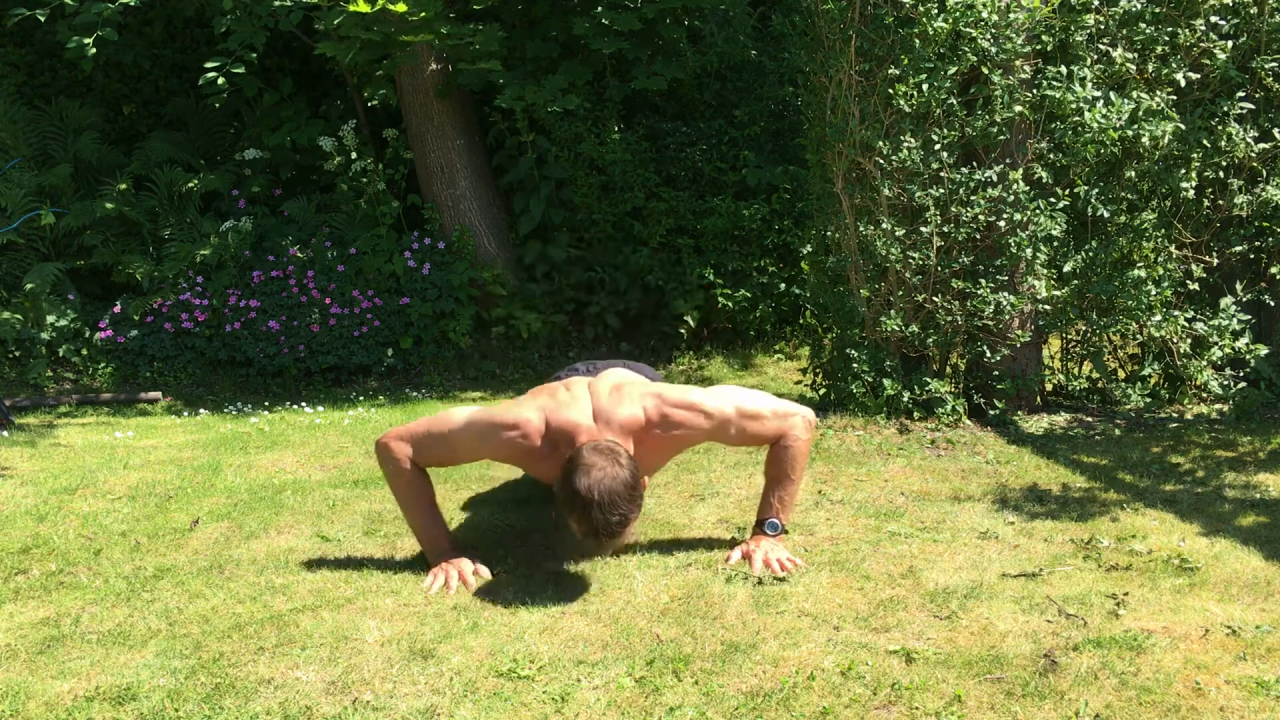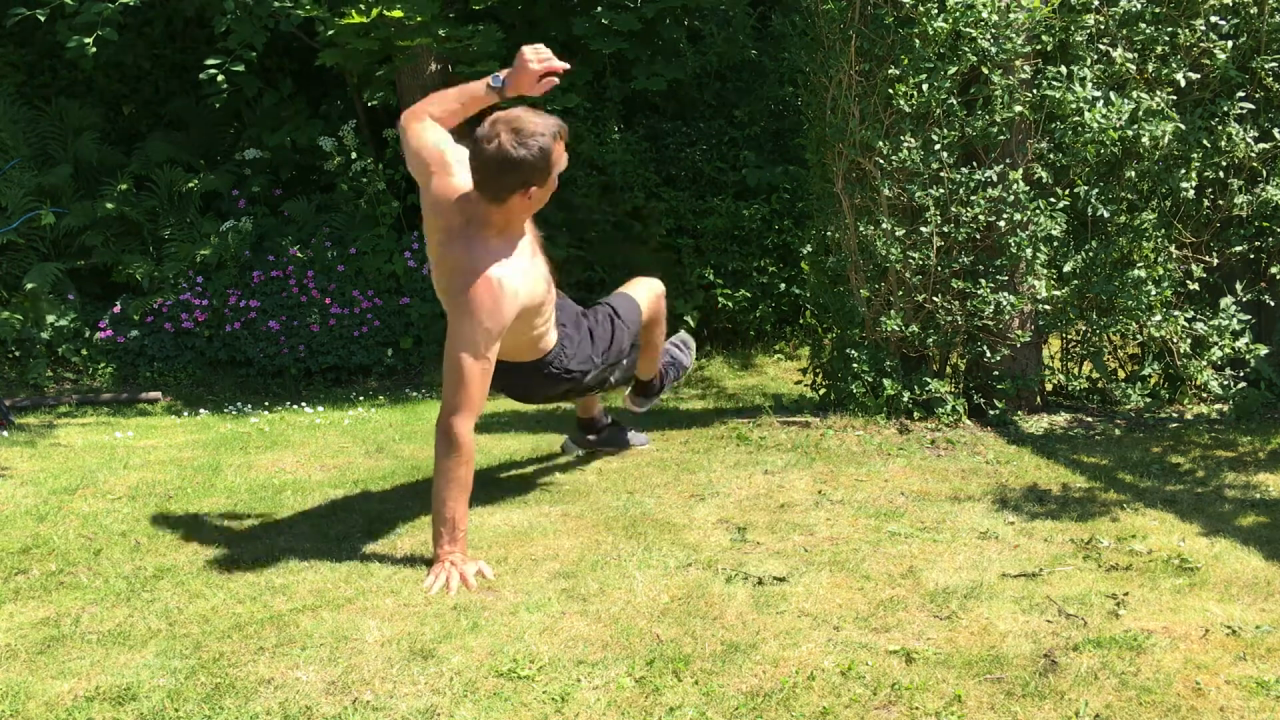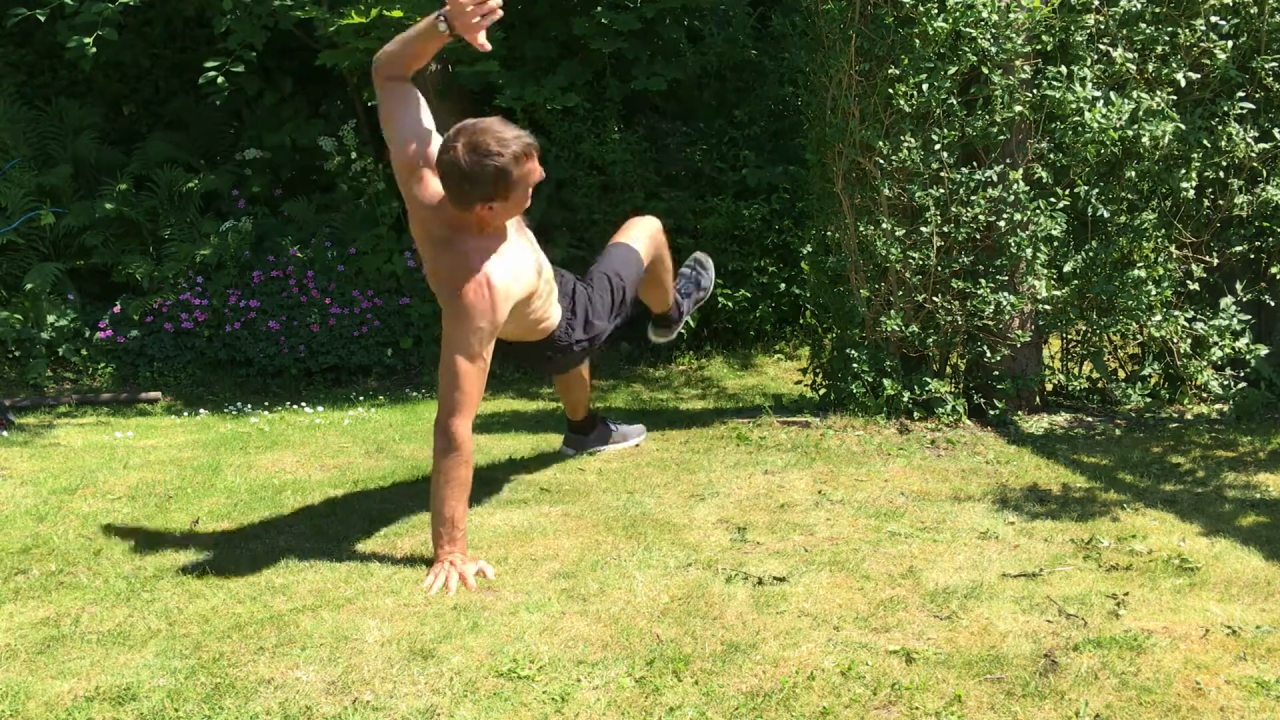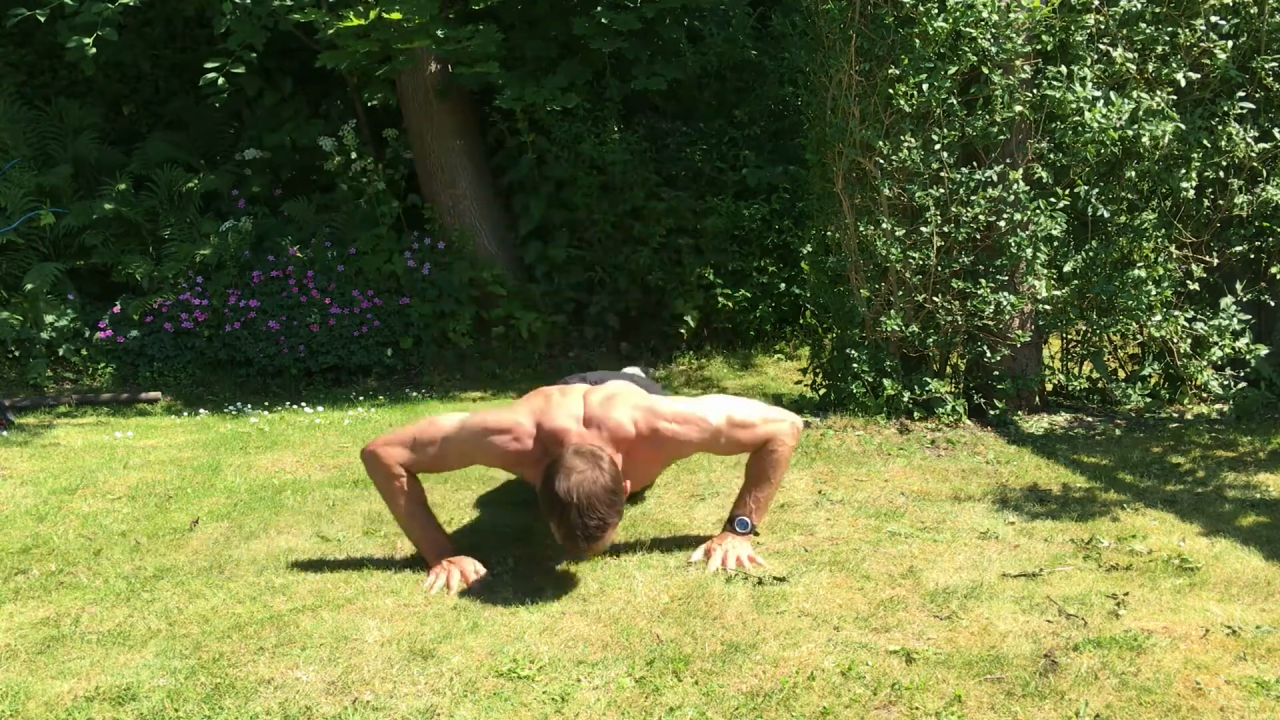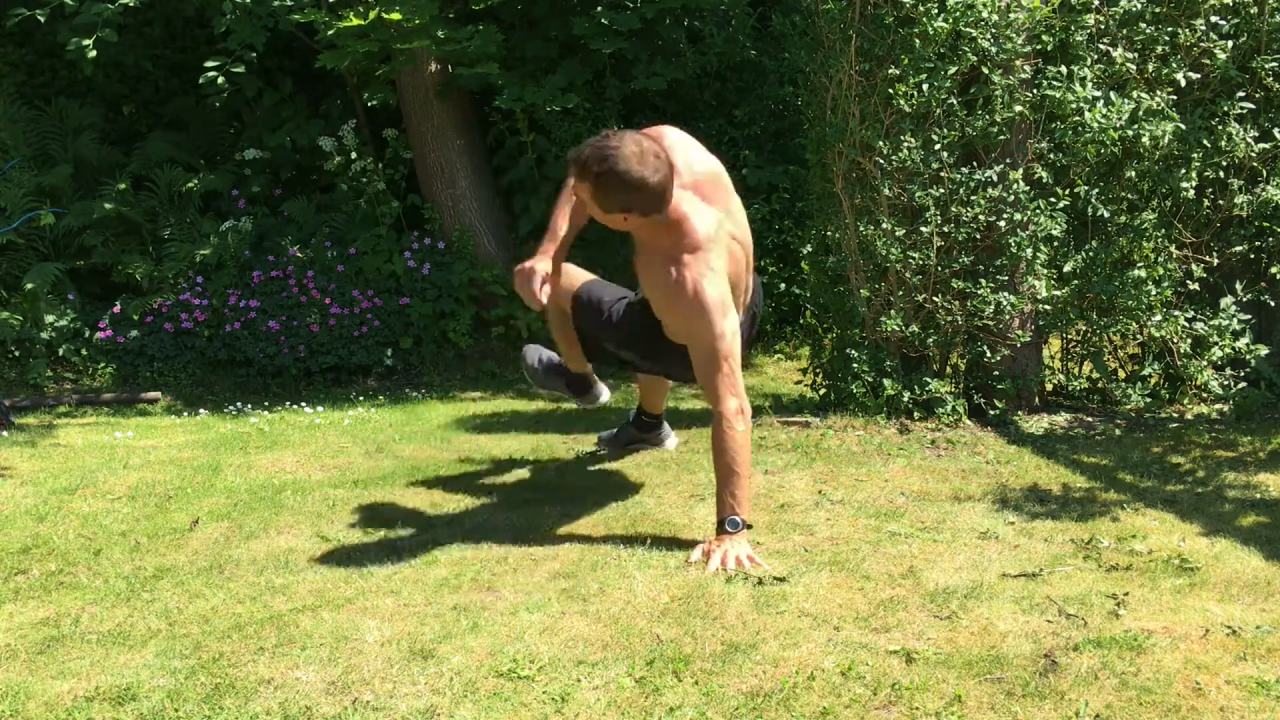
dt=1s
person 1, frame 1
left shoulder: (670, 421)
right shoulder: (524, 434)
left elbow: (800, 422)
right elbow: (392, 447)
left wrist: (769, 533)
right wrist: (441, 554)
left hip: (632, 379)
right hip: (569, 384)
person 1, frame 2
left shoulder: (450, 176)
right shoulder: (489, 288)
left elbow: (416, 117)
right elbow: (456, 426)
left wrist: (502, 82)
right wrist: (450, 551)
left hip: (514, 327)
right hip: (541, 368)
left knee: (589, 320)
right knee: (649, 291)
left ankle: (594, 429)
right ankle: (648, 382)
person 1, frame 3
left shoulder: (427, 179)
right shoulder: (480, 286)
left elbow: (388, 71)
right elbow: (455, 425)
right wrist: (450, 552)
left hip: (520, 327)
right hip: (554, 332)
right knee: (646, 230)
left ankle: (582, 429)
right ankle: (667, 315)
person 1, frame 4
left shoulder: (657, 429)
right shoulder: (515, 439)
left elbow: (786, 428)
right elbow: (380, 454)
left wrist: (738, 530)
right wrist: (441, 555)
right hip: (571, 394)
person 1, frame 5
left shoulder: (693, 282)
right shoulder: (663, 143)
left elbow: (730, 407)
right elbow: (581, 183)
left wrist: (732, 530)
right wrist: (546, 251)
left hip: (689, 340)
left knee: (562, 287)
left ankle: (581, 382)
right ankle: (648, 425)
